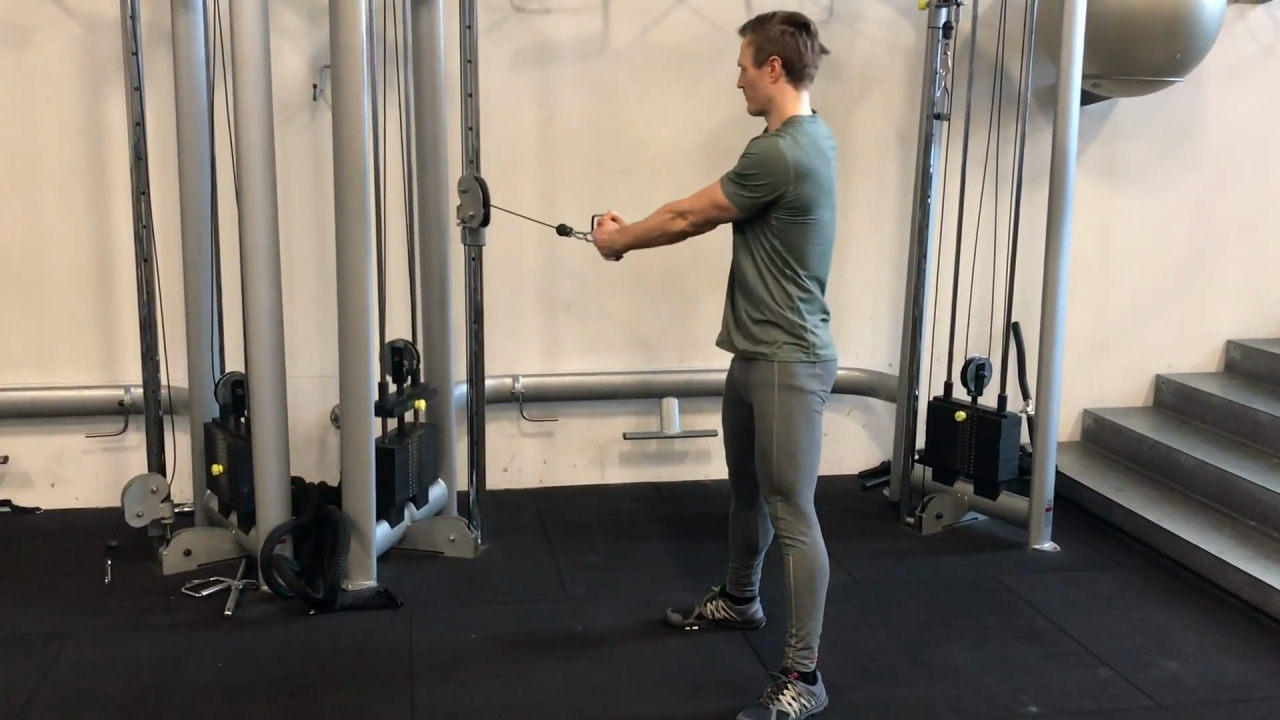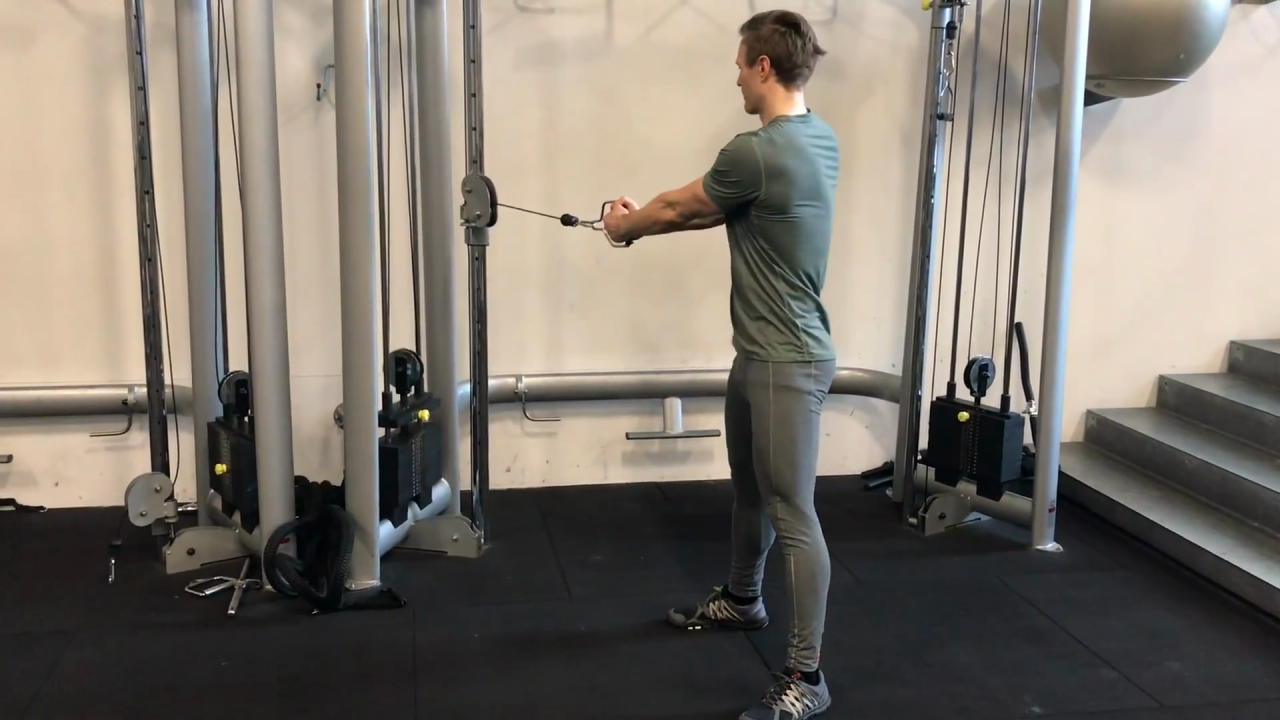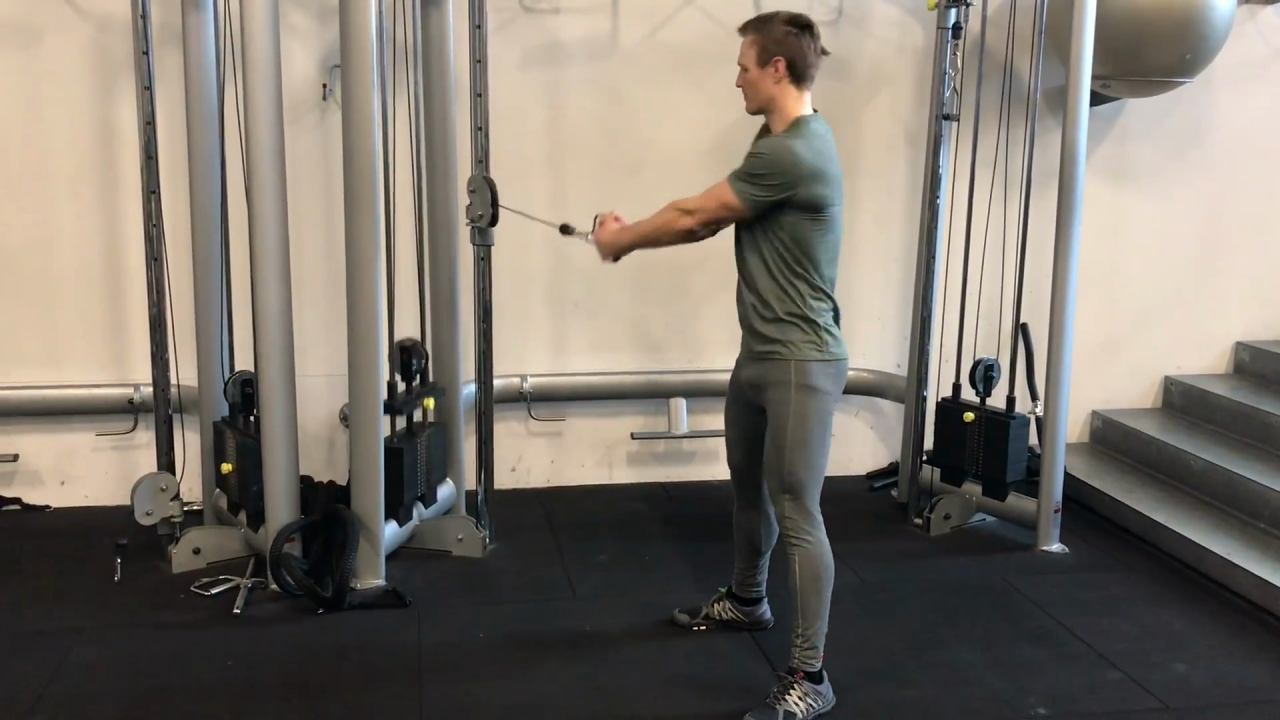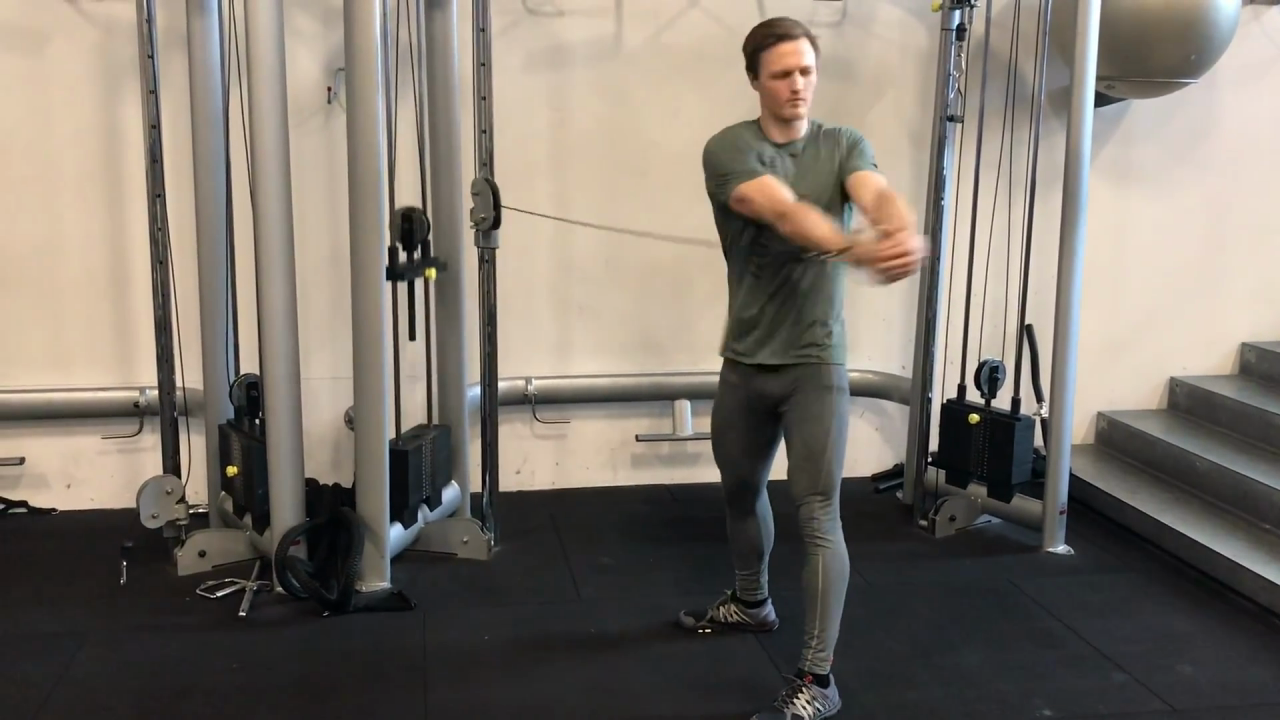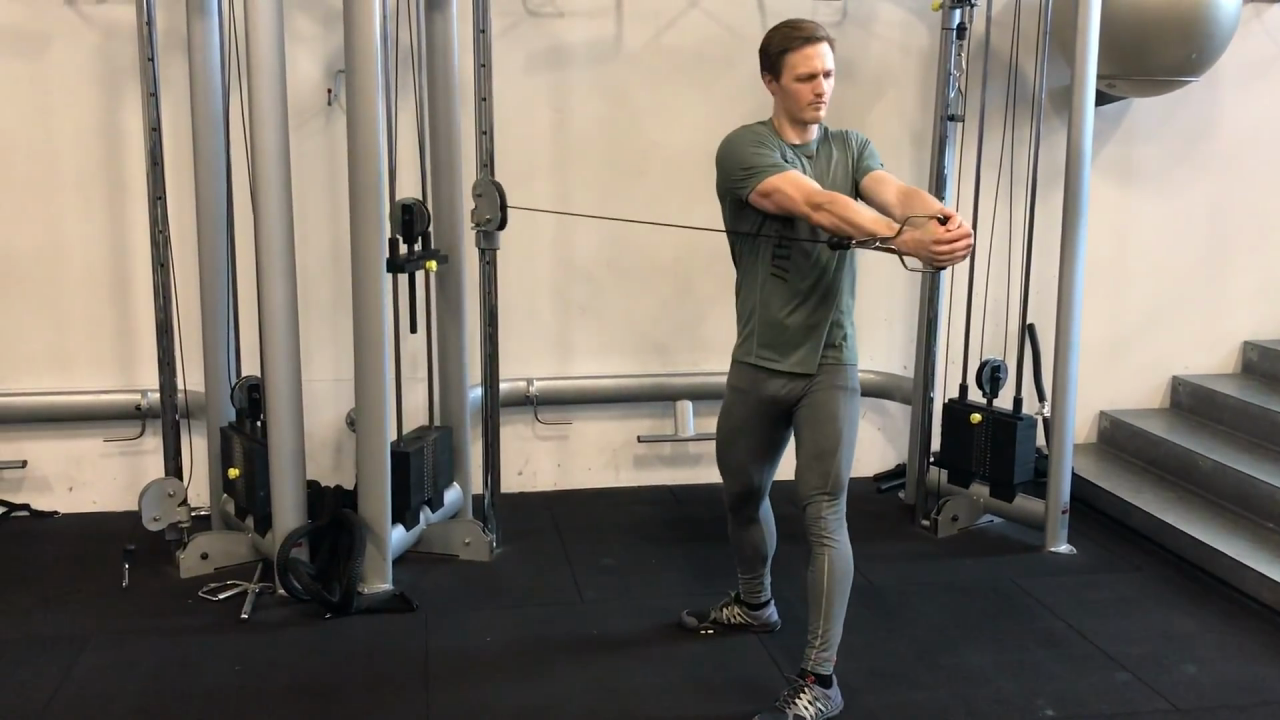
dt=0.4s
person 1, frame 1
left shoulder: (782, 153)
right shoulder: (793, 137)
left elbow: (689, 216)
right elbow: (704, 213)
left wrist: (619, 240)
right wrist: (631, 230)
left hip: (788, 363)
right hip: (754, 353)
left knee: (792, 516)
right knee: (746, 490)
right ankle: (739, 600)
person 1, frame 2
left shoulder: (756, 151)
right shoulder: (814, 137)
left elbow: (680, 206)
left wrist: (624, 223)
right wrist: (641, 217)
left hip: (785, 363)
right hip: (761, 353)
left knee: (792, 514)
right knee: (749, 489)
right ankle: (741, 599)
person 1, frame 3
left shoulder: (788, 154)
right shoulder: (787, 139)
left elbow: (695, 217)
right elbow: (710, 217)
left wrist: (621, 240)
right wrist: (633, 230)
left hip: (800, 362)
right hip: (759, 352)
left knee: (797, 513)
right knee: (748, 487)
right ankle: (746, 599)
person 1, frame 4
left shoulder: (845, 146)
right shoulder: (729, 149)
left elbow: (877, 197)
right elbow: (786, 212)
left wrist: (902, 235)
right wrist: (854, 248)
left hip: (814, 361)
right hip: (747, 360)
left knee: (817, 515)
right knee: (740, 490)
right ankle: (750, 601)
person 1, frame 5
left shoulder: (853, 148)
right shoulder: (744, 149)
left elbow: (895, 192)
right elbow: (817, 205)
left wrist: (943, 217)
right wrist: (904, 238)
left hip: (829, 365)
right hip: (759, 366)
left knee: (824, 517)
right knee: (743, 494)
right ankle: (753, 602)
